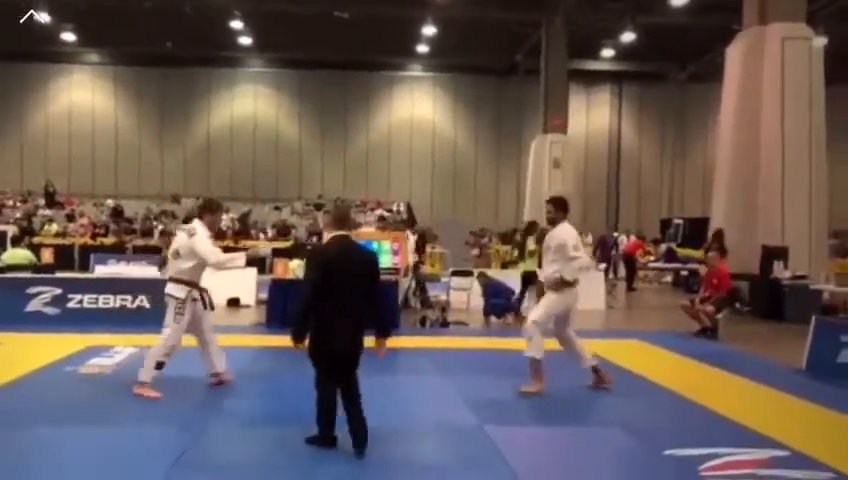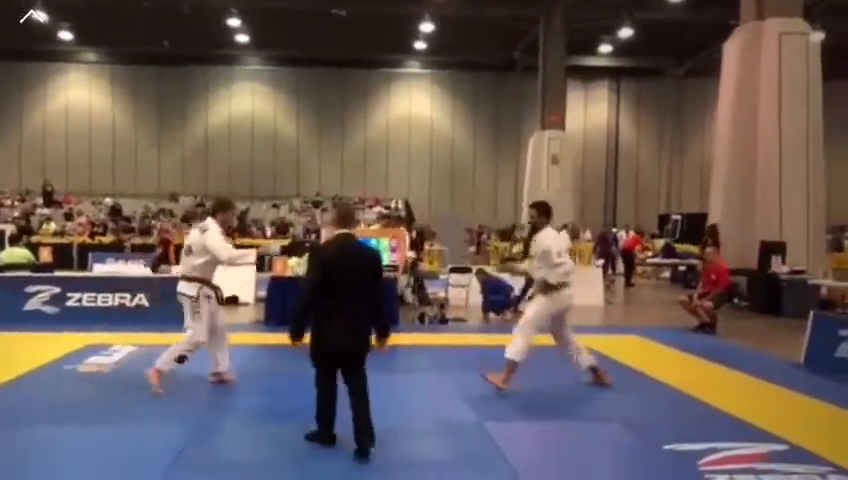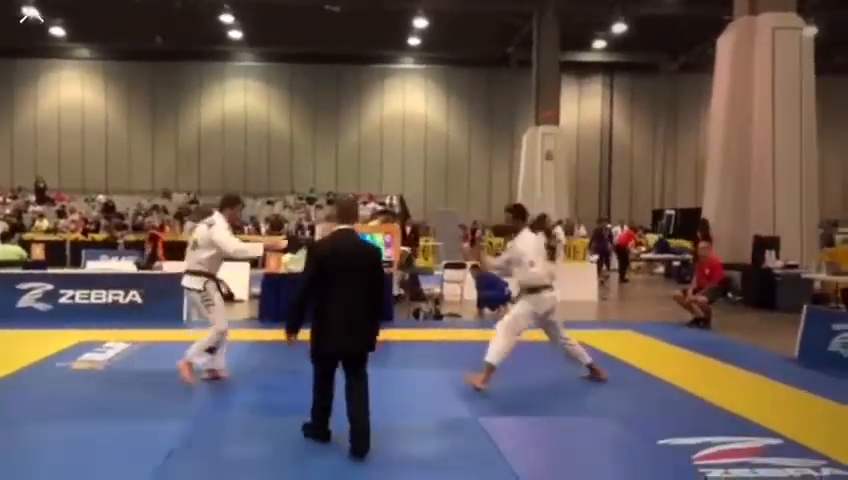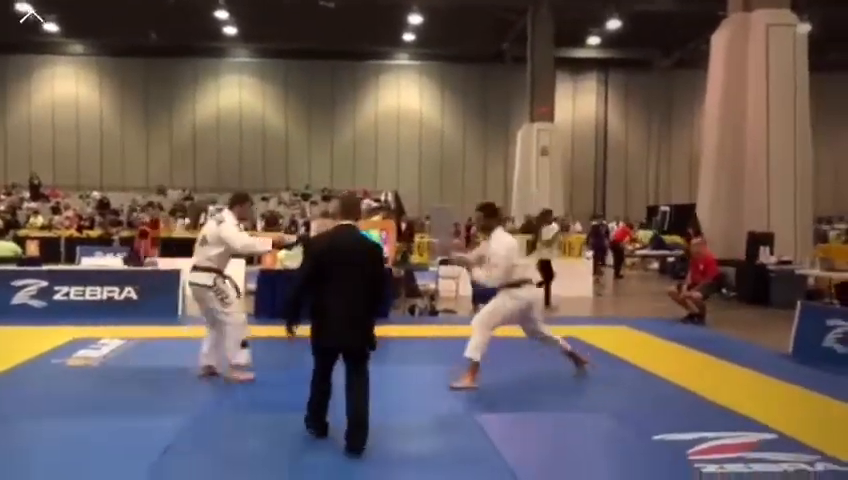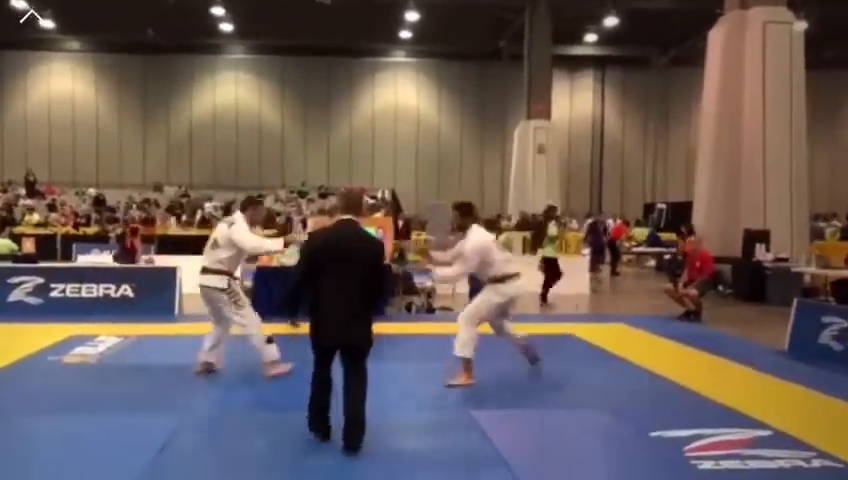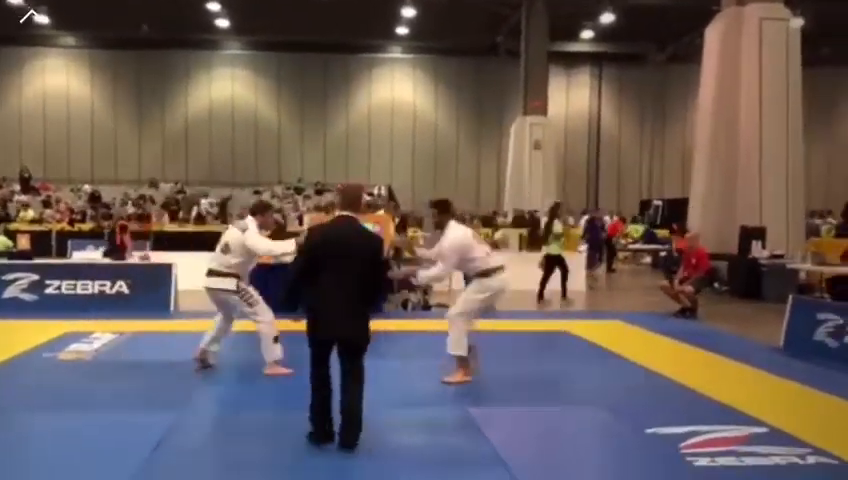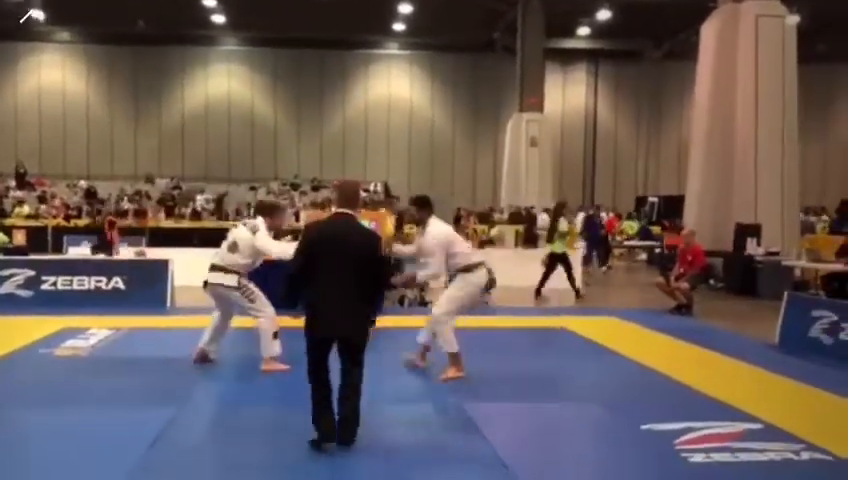
dt=0.1s
person 1, frame 1
left shoulder: (319, 254)
right shoulder: (367, 256)
left elbow: (309, 296)
right elbow: (374, 296)
left wrist: (299, 330)
right wrist: (382, 330)
left hip: (325, 332)
right hip: (353, 332)
left knee: (326, 383)
right knee: (348, 381)
left ankle: (326, 435)
right ankle: (359, 436)
person 1, frame 2
left shoulder: (321, 252)
right shoulder: (371, 254)
left elbow: (309, 294)
right elbow: (378, 296)
left wrist: (297, 329)
right wrist: (382, 329)
left hip: (328, 331)
right hip: (359, 332)
left knee: (326, 381)
right knee: (357, 384)
left ankle: (325, 433)
right ankle: (364, 442)
person 1, frame 3
left shoulder: (320, 248)
right shoulder: (371, 251)
left elbow: (306, 289)
right elbow: (379, 293)
left wrist: (293, 323)
right wrist: (374, 324)
left hip: (327, 328)
right hip: (360, 329)
left knee: (323, 379)
right knee: (357, 383)
left ankle: (320, 429)
right ankle: (360, 443)
person 1, frame 4
left shoulder: (318, 243)
right shoulder: (372, 248)
left elbow: (303, 283)
right elbow: (379, 290)
left wrist: (291, 316)
right wrist: (368, 318)
left hip: (326, 323)
right hip: (359, 326)
left knee: (322, 373)
right knee: (357, 380)
left ankle: (317, 423)
right ankle: (356, 440)
person 1, frame 5
left shoulder: (318, 238)
right shoulder: (374, 244)
left elbow: (302, 277)
right elbow: (380, 286)
left wrist: (292, 308)
left hip: (325, 320)
right hip: (358, 323)
left knee: (322, 372)
right knee: (355, 378)
left ankle: (320, 426)
right ankle: (352, 439)
person 1, frame 6
left shoulder: (316, 234)
right shoulder: (372, 240)
left elbow: (298, 272)
right elbow: (379, 283)
left wrist: (293, 301)
left hip: (321, 316)
right hip: (356, 319)
left knee: (319, 370)
right knee: (352, 375)
left ankle: (322, 430)
right ankle: (349, 435)
person 1, frame 7
left shoulder: (314, 231)
right shoulder: (370, 238)
left elbow: (296, 271)
right elbow: (379, 282)
left wrist: (294, 300)
right wrist: (370, 312)
left hip: (319, 316)
right hip: (355, 318)
left knee: (318, 370)
right knee: (351, 375)
left ankle: (325, 430)
right ankle: (346, 433)
person 2, frame 1
left shoulder: (566, 234)
right shoulder: (554, 234)
left elbow: (584, 261)
left wrist: (563, 278)
right wrist: (544, 280)
left hip: (562, 292)
right hip: (557, 291)
left knee: (533, 326)
right knee: (566, 336)
left ankle: (537, 379)
right ankle: (599, 375)
person 2, frame 2
left shoulder: (550, 239)
right shoulder: (541, 238)
left elbow: (567, 267)
right elbow: (539, 267)
left wrist: (548, 282)
left hip: (552, 295)
right hip: (556, 294)
left knee: (524, 329)
right knee: (564, 337)
left ankle: (505, 377)
right ankle: (598, 373)
person 2, frame 3
left shoulder: (525, 245)
right shoulder: (518, 242)
left elbow: (536, 275)
right elbow: (503, 263)
left wrist: (519, 279)
right wrist: (487, 262)
left hip: (536, 297)
right hip: (546, 296)
left knee: (505, 330)
right knee: (559, 336)
left ankle: (483, 377)
right ankle: (594, 369)
person 2, frame 4
left shoulder: (498, 244)
right shoulder: (492, 240)
left elbow: (493, 278)
right elbow: (474, 258)
left wrist: (473, 273)
right wrist: (459, 258)
left hip: (515, 292)
right hip: (527, 291)
left knee: (481, 324)
right knee: (537, 329)
left ankle: (470, 377)
right ankle: (576, 357)
person 2, frame 5
left shoulder: (474, 241)
right shoulder: (473, 236)
left elbow: (458, 273)
right elbow: (451, 257)
left wrist: (432, 271)
right wrist: (431, 255)
left hip: (501, 286)
right hip: (509, 285)
left knee: (466, 320)
right knee: (496, 321)
left ankle: (466, 374)
right ankle: (525, 347)
person 2, frame 6
left shoulder: (454, 238)
right shoulder: (456, 231)
left elbow: (441, 271)
right elbow: (435, 254)
left wrist: (412, 273)
left hip: (489, 280)
right hip: (494, 277)
left knee: (456, 317)
right knee: (463, 315)
left ankle: (463, 370)
right ankle: (468, 351)
person 2, frame 7
left shoulder: (435, 233)
right shoulder: (430, 230)
left elbow: (435, 267)
right elbow: (414, 250)
left wrist: (411, 277)
right wrist: (391, 247)
left hip: (470, 275)
right hip: (465, 275)
left knee: (440, 315)
right knee: (438, 313)
left ankle: (456, 366)
right ankle: (422, 356)
person 3, frame 1
left shoulder: (189, 230)
right shoulder: (198, 236)
right elbow: (217, 259)
right wrist: (247, 254)
left hip: (187, 290)
right hip: (181, 292)
left knee: (206, 334)
right knee: (170, 339)
left ankle: (218, 372)
right ankle: (143, 383)
person 3, frame 2
left shoulder: (204, 229)
right shoulder: (211, 233)
right elbow: (228, 255)
left hip: (200, 288)
right hip: (194, 290)
left knee: (217, 331)
right knee: (196, 337)
left ankle: (219, 372)
right ankle: (157, 371)
person 3, frame 3
left shoulder: (212, 224)
right shoulder: (218, 227)
right elbow: (234, 248)
right wrist: (266, 246)
left hip: (197, 280)
right hip: (200, 284)
left knee: (218, 326)
right knee: (220, 327)
left ankle: (213, 368)
right ankle: (188, 362)
person 3, frame 4
left shoulder: (221, 221)
right shoulder: (226, 224)
right elbow: (243, 244)
right wrist: (272, 242)
left hip: (201, 277)
right hip: (208, 279)
left knee: (215, 323)
right knee: (236, 320)
left ankle: (207, 364)
right ankle: (236, 368)
person 3, frame 5
left shoulder: (231, 223)
right shoulder: (238, 228)
right elbow: (256, 246)
right wrist: (284, 241)
left hip: (208, 279)
right hip: (220, 282)
left knee: (221, 323)
right knee: (250, 320)
left ankle: (207, 361)
right ankle: (272, 364)
person 3, frame 6
left shoulder: (241, 228)
right shoulder: (250, 233)
right elbow: (268, 249)
right wrist: (295, 244)
left hip: (213, 281)
right hip: (228, 284)
left knee: (226, 318)
right knee: (265, 317)
left ankle: (204, 353)
right ankle: (273, 364)
person 3, frame 7
left shoulder: (246, 226)
right shoulder: (260, 234)
right elbow: (279, 252)
left hip: (214, 277)
right hip: (231, 280)
left knee: (224, 314)
right knee: (266, 313)
left ankle: (204, 351)
right ankle: (269, 360)
